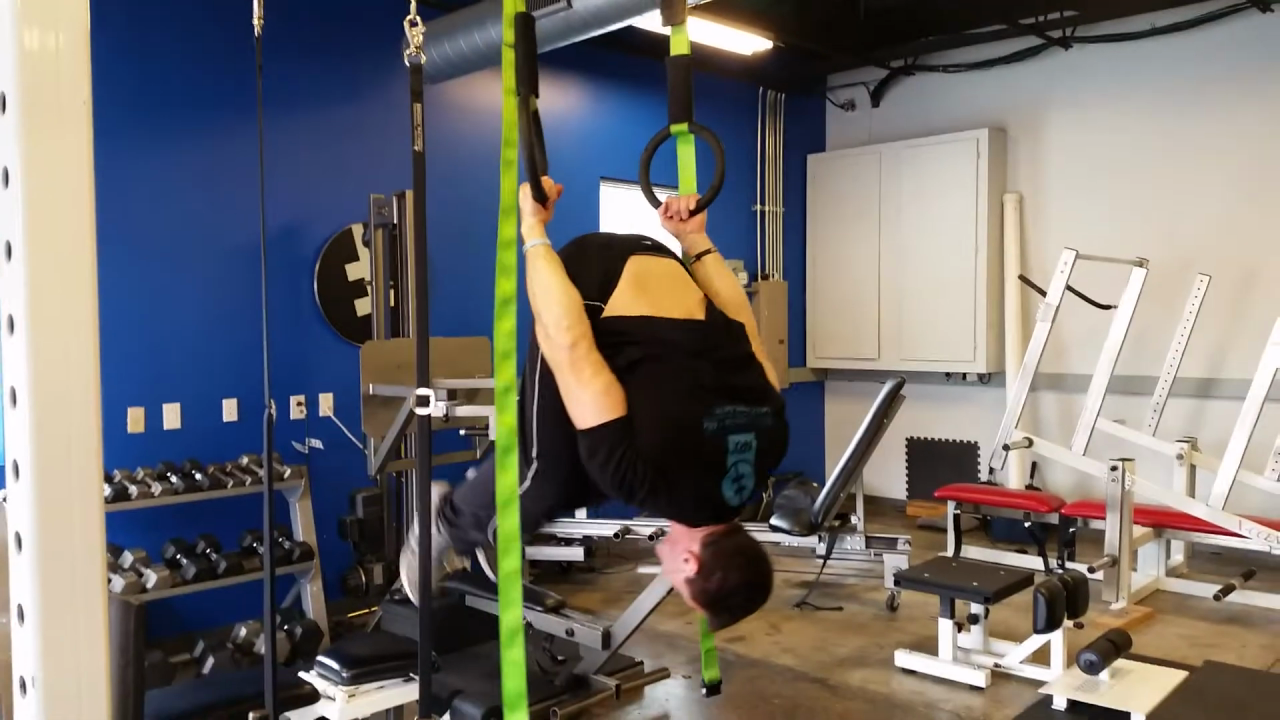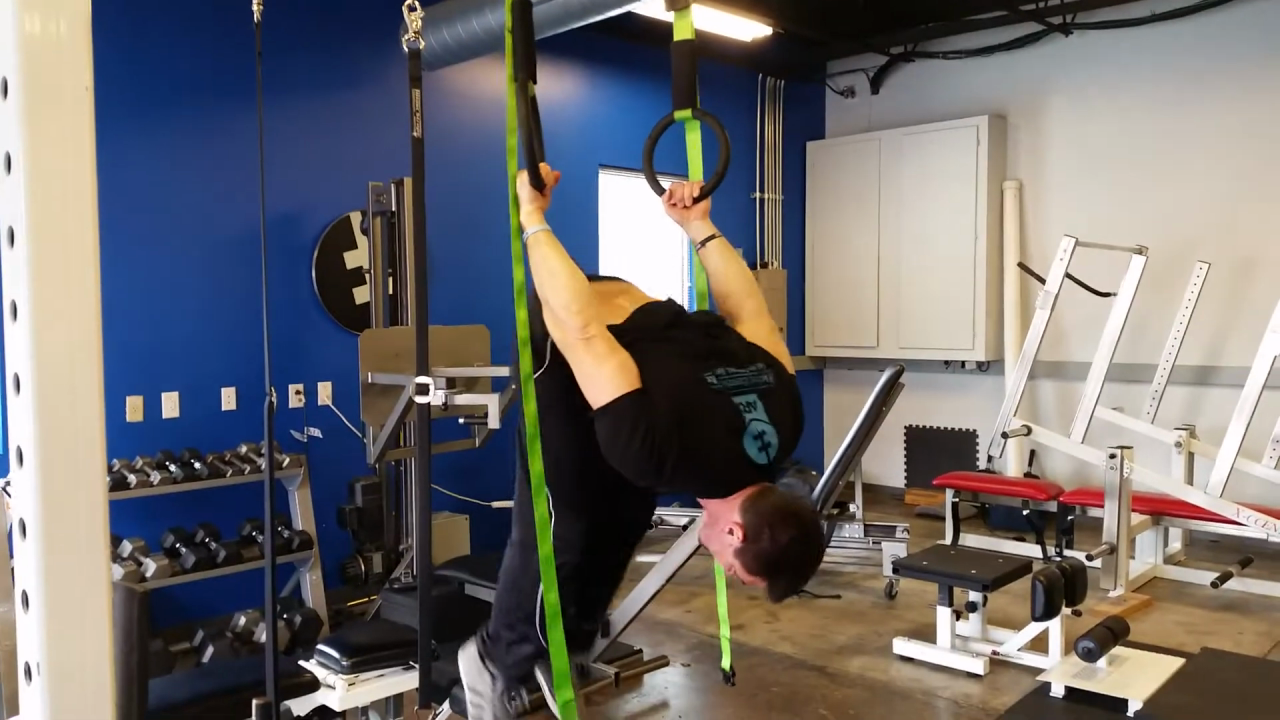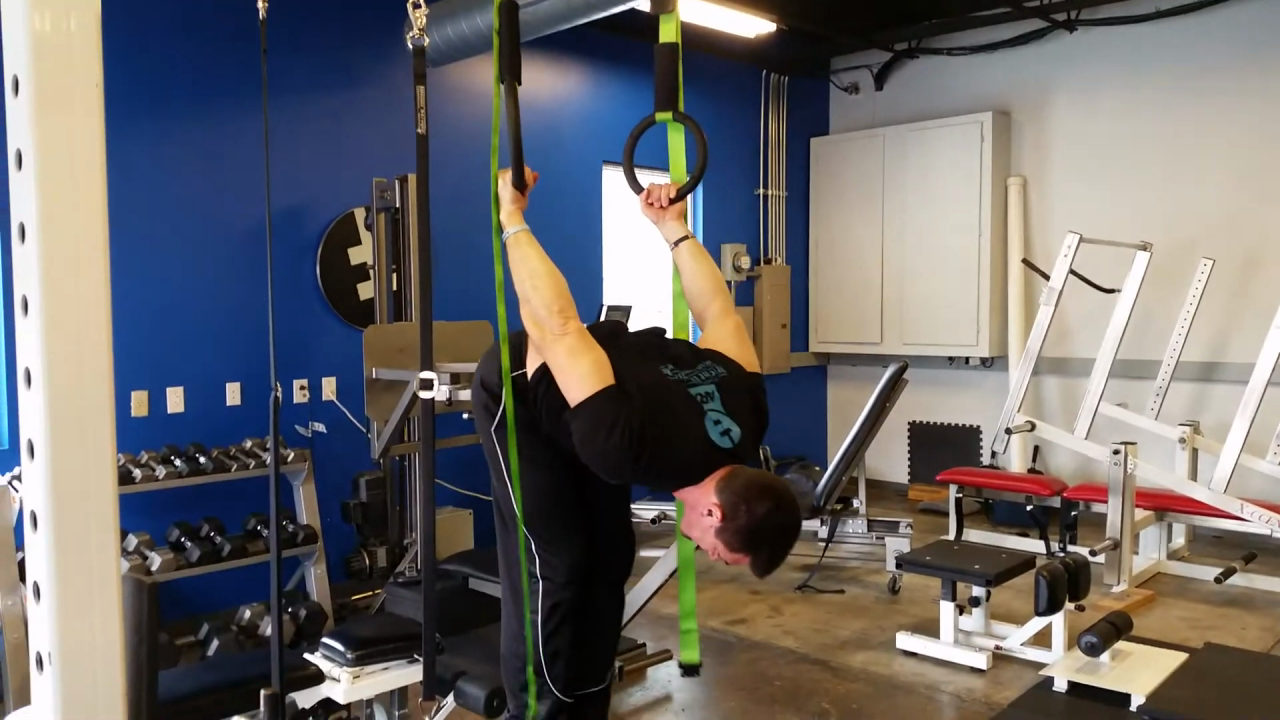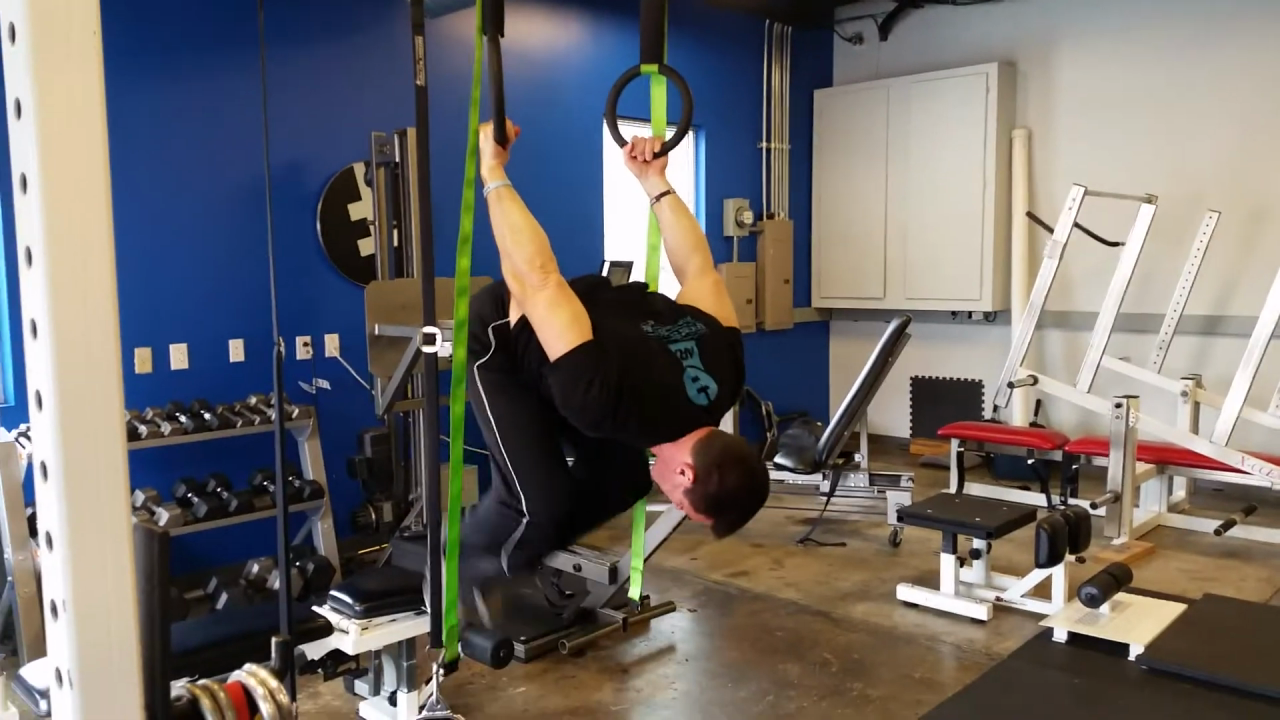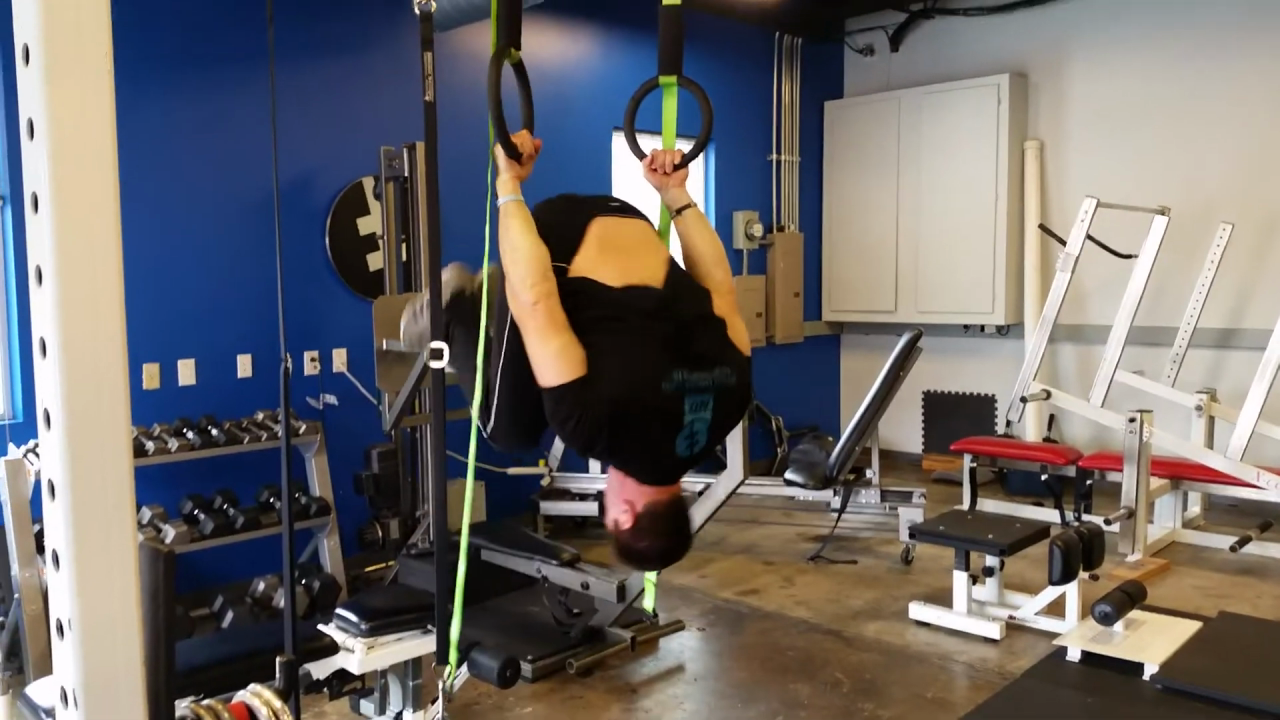
dt=0.5s
person 1, frame 1
left shoulder: (763, 446)
right shoulder: (668, 466)
left elbow: (742, 327)
right elbow: (572, 352)
left wrist: (697, 243)
right wrist: (534, 232)
right hip: (596, 288)
left knee: (590, 474)
right knee: (547, 472)
left ankle: (482, 534)
right ankle: (451, 524)
person 1, frame 2
left shoulder: (780, 421)
right shoulder: (662, 445)
left elbow: (752, 316)
right elbow: (580, 333)
left wrist: (699, 228)
right wrist: (533, 218)
left hip: (634, 321)
right hip: (559, 339)
left knee: (627, 516)
right knee: (565, 522)
left ankle: (561, 647)
right ankle: (496, 663)
person 1, frame 3
left shoulder: (744, 418)
right shoulder: (632, 440)
left elbow: (718, 316)
right elbow: (554, 329)
left wrist: (674, 231)
right wrist: (513, 221)
left hip: (572, 395)
right hip: (520, 389)
left knee: (609, 557)
right knee: (552, 566)
person 1, frame 4
left shoulder: (722, 374)
right shoulder: (606, 398)
left elbow: (697, 270)
right elbow: (535, 283)
left wrist: (655, 183)
right wrist: (493, 173)
left hip: (550, 332)
right hip: (499, 335)
left knee: (625, 476)
right knee: (543, 499)
left ankle: (512, 554)
right ankle: (466, 565)
person 1, frame 5
left shoulder: (725, 402)
right shoulder: (598, 422)
left elbow: (719, 291)
right elbow: (535, 305)
left wrist: (676, 197)
right wrist: (509, 186)
right knee: (512, 431)
right ankle: (457, 303)
